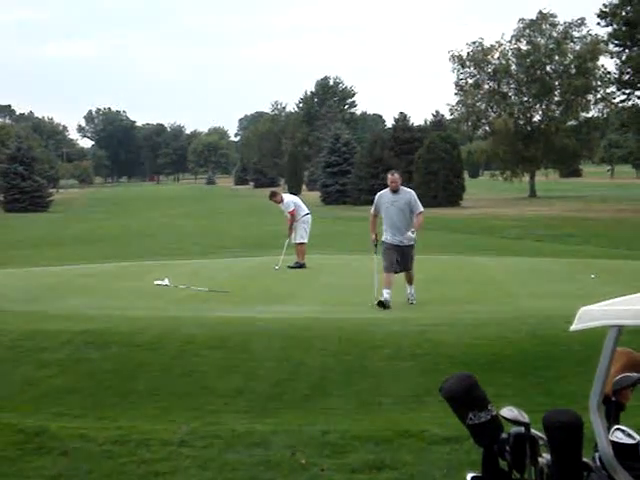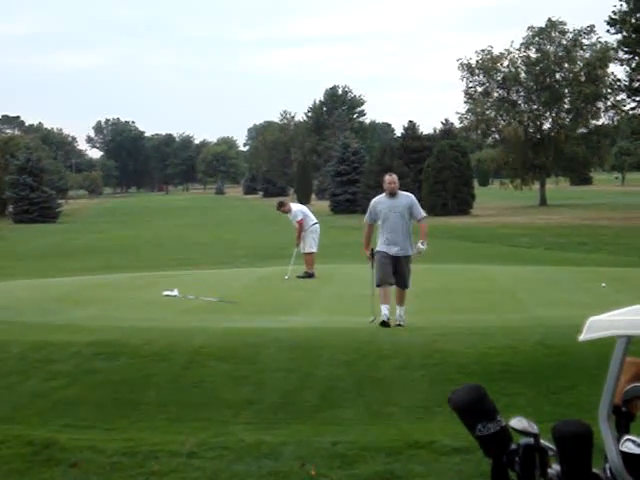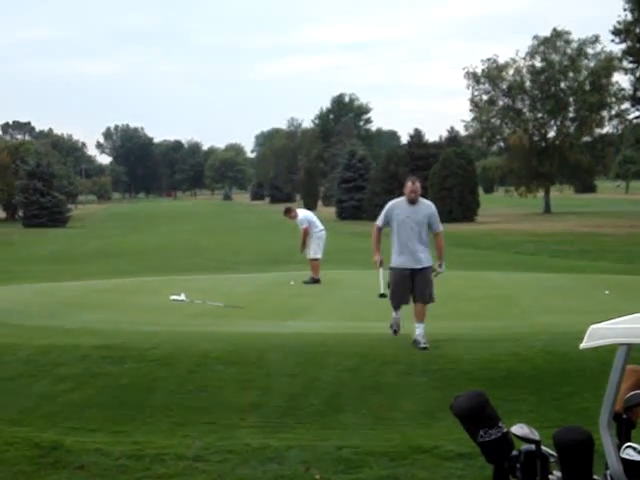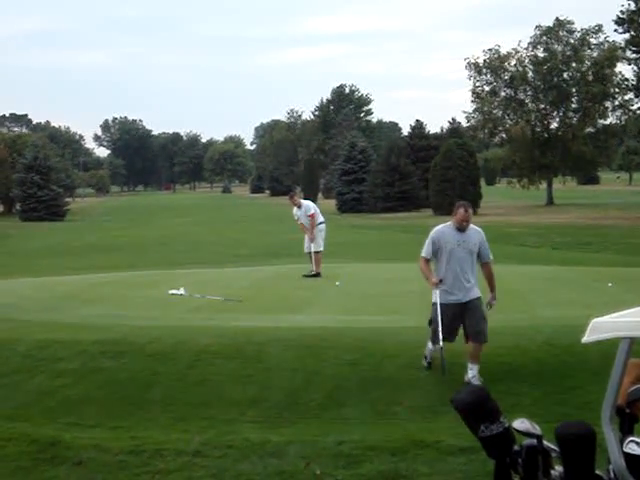
dt=1s
person 1, frame 1
left shoulder: (409, 194)
right shoulder: (380, 196)
left elbow: (419, 214)
right elbow: (373, 215)
left wrist: (414, 230)
right wrist: (373, 234)
left hip: (407, 240)
right hip: (388, 240)
left knee: (408, 269)
right knee: (389, 268)
left ankle: (410, 292)
right ankle: (386, 298)
person 1, frame 2
left shoulder: (409, 199)
right shoulder: (376, 203)
left elbow: (422, 219)
right elbow: (369, 225)
left wrist: (422, 241)
right wrist: (366, 248)
left hip: (404, 250)
right hip: (384, 249)
left knee: (401, 285)
right knee: (384, 281)
left ankle: (400, 314)
right ankle: (385, 314)
person 1, frame 3
left shoulder: (429, 208)
right shoulder: (392, 206)
left elbow: (438, 234)
right elbow: (378, 228)
left wrist: (441, 260)
right wrist: (376, 253)
left hip: (423, 262)
right hip: (399, 262)
left knee: (421, 299)
right knee: (397, 298)
left ankle: (419, 334)
right ankle: (396, 313)
person 1, frame 4
left shoulder: (478, 234)
right shoulder: (438, 234)
left elbow: (486, 264)
right elbow: (423, 261)
left wrist: (493, 292)
right wrist: (431, 278)
left hip: (471, 296)
right hip: (444, 297)
left knee: (477, 336)
right knee: (439, 335)
left ankle: (473, 373)
right ankle: (431, 346)
